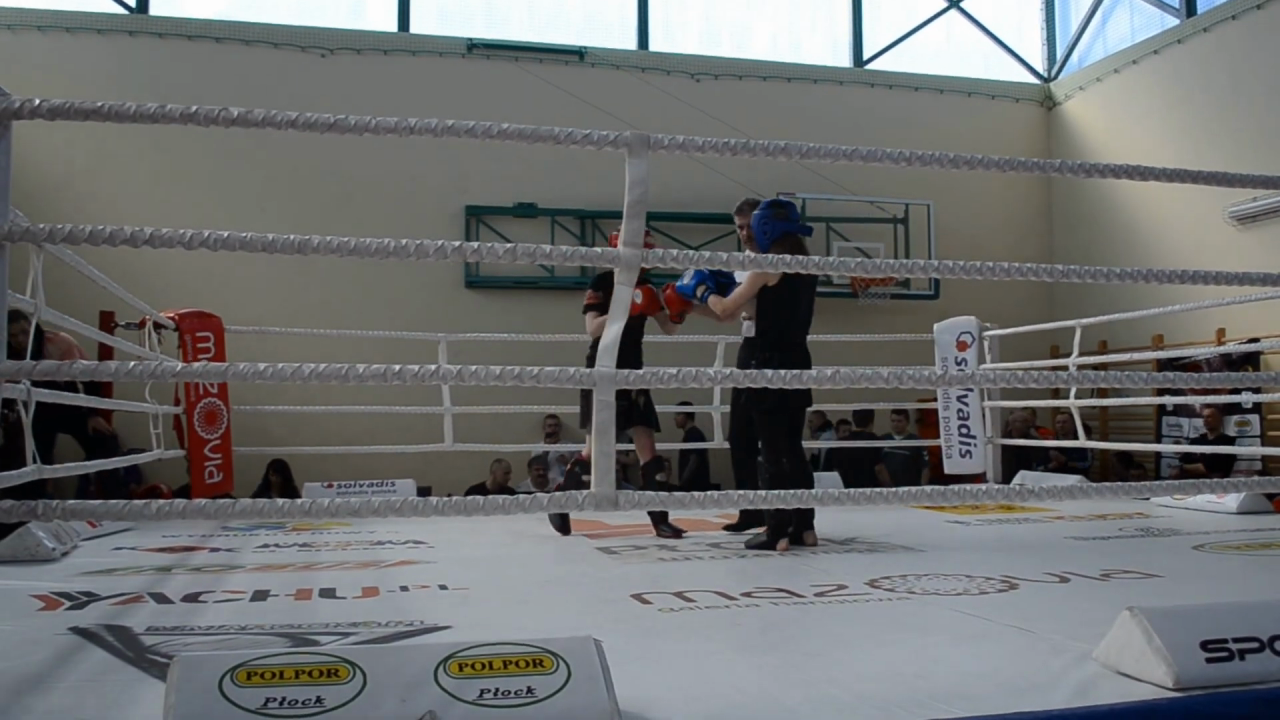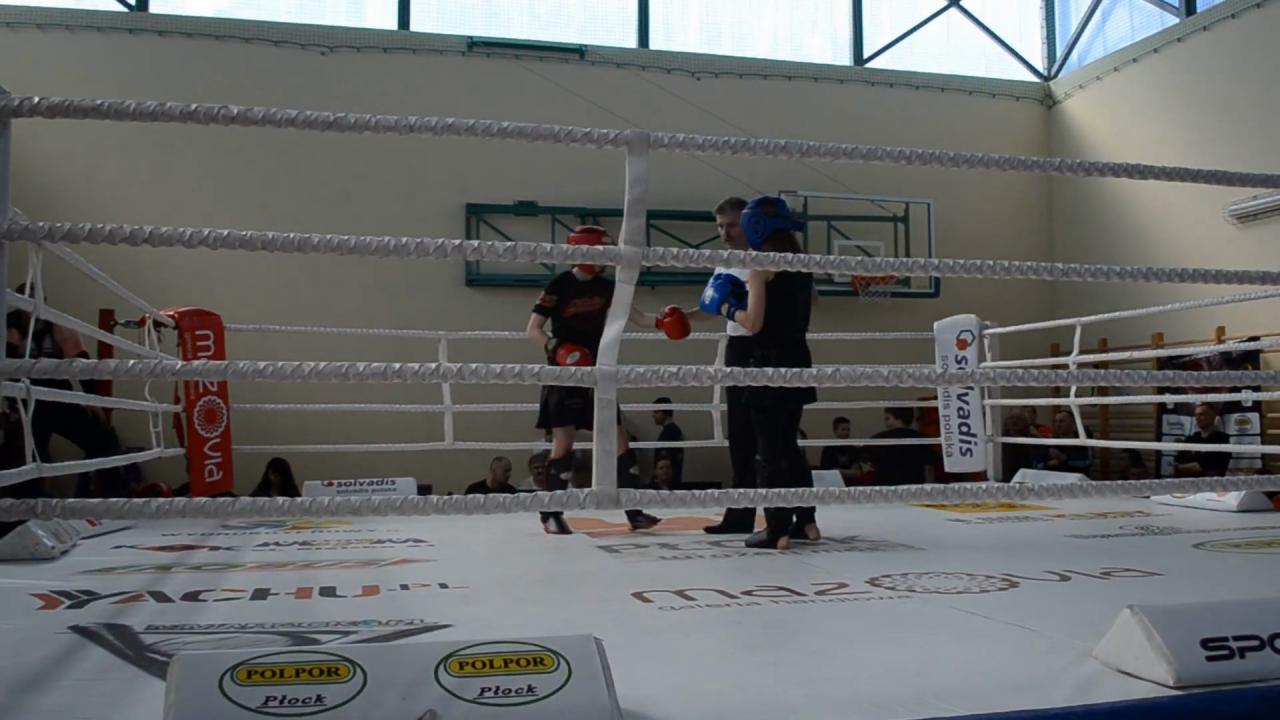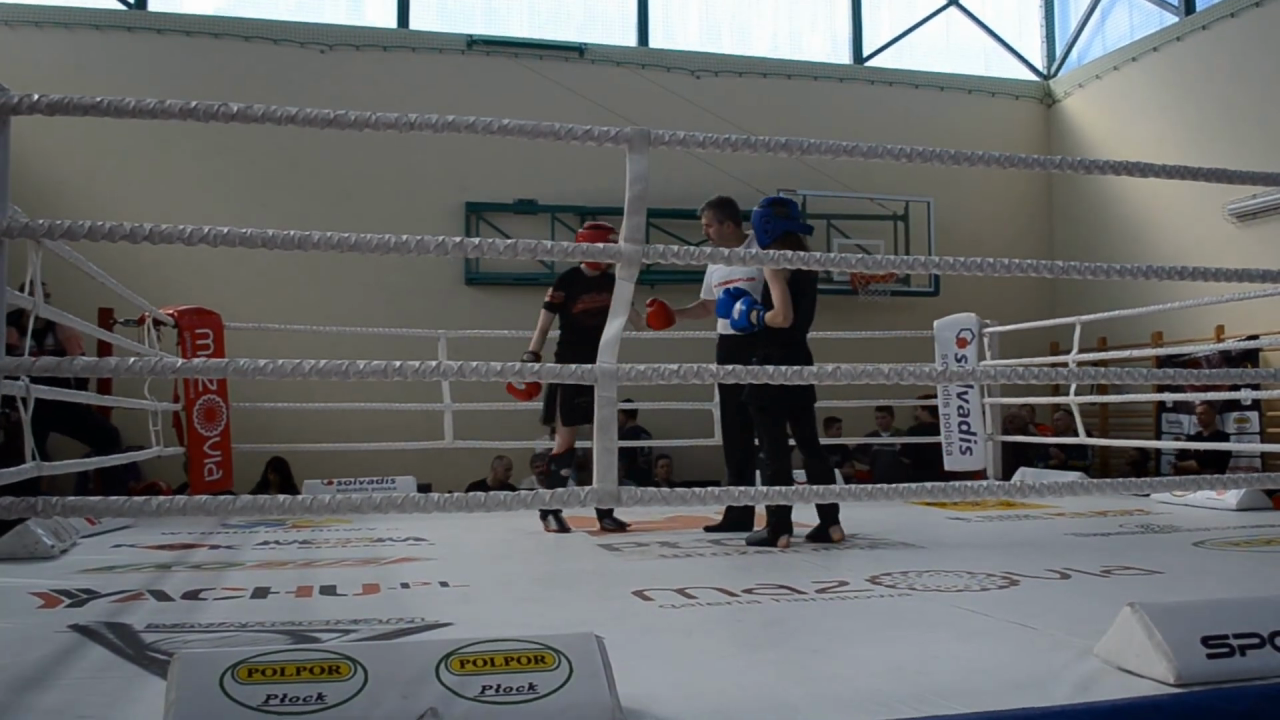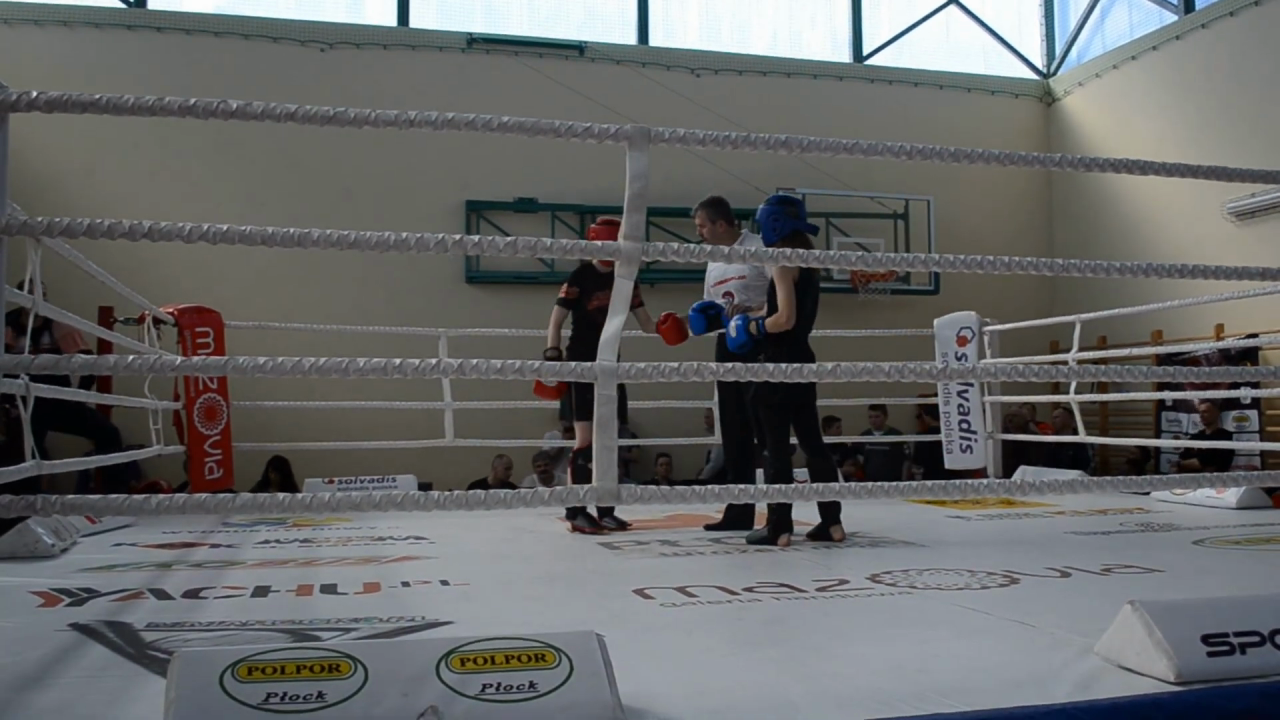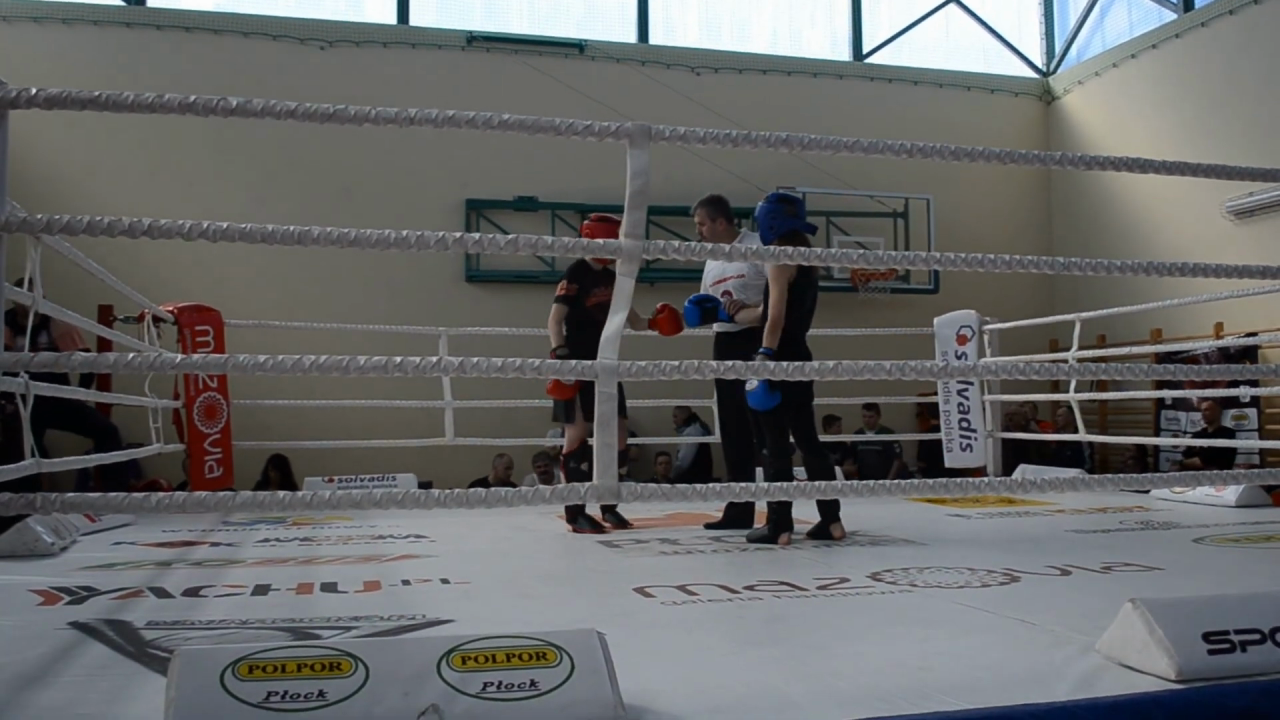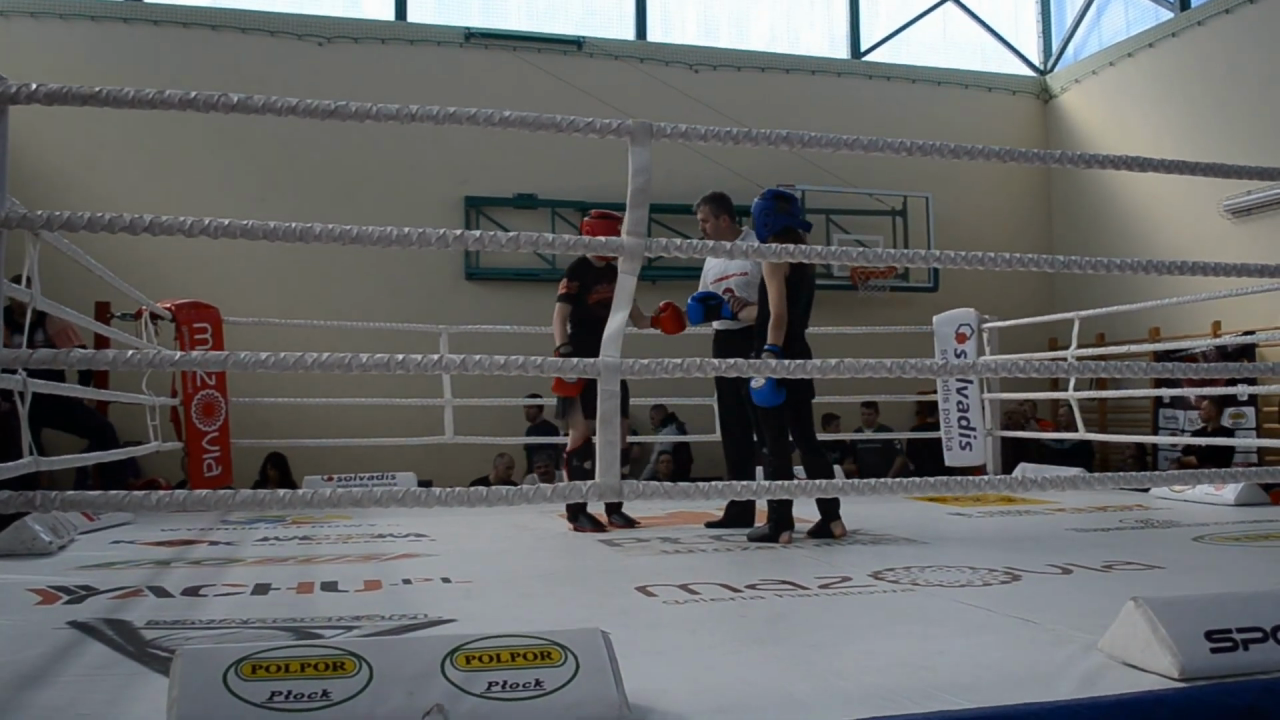
dt=0.4s
person 1, frame 1
left shoulder: (768, 266)
right shoulder: (807, 268)
left elbow: (726, 309)
left wrist: (700, 289)
right wrist: (726, 288)
left hip: (771, 364)
right hip: (798, 363)
left knee: (772, 451)
right knee: (793, 448)
left ankle: (776, 532)
right ankle: (804, 526)
person 1, frame 2
left shoulder: (763, 264)
left elbow: (754, 321)
left wrist: (725, 306)
right wrist: (741, 300)
left hip: (772, 362)
right hip: (798, 359)
left knee: (769, 450)
right knee: (788, 445)
left ankle: (778, 530)
right ankle: (806, 519)
person 1, frame 3
left shoulder: (775, 263)
right shoulder: (805, 265)
left elbow: (782, 317)
left wrist: (754, 316)
right wrist: (758, 311)
left hip: (774, 363)
right hip: (798, 361)
left knee: (774, 450)
right knee: (809, 444)
left ankle: (778, 528)
right ankle: (830, 522)
person 1, frame 4
left shoulder: (784, 262)
right shoulder: (806, 263)
left elbow: (785, 319)
left wrist: (753, 328)
right wrist: (739, 318)
left hip: (780, 363)
right hip: (800, 361)
left knee: (777, 448)
right knee: (812, 442)
left ankle: (778, 527)
right ankle: (831, 522)
person 1, frame 5
left shoulder: (781, 260)
right shoulder: (805, 262)
left elbow: (776, 318)
left wrist: (764, 359)
right wrist: (731, 313)
left hip: (778, 360)
right hip: (797, 360)
left knee: (776, 447)
right knee: (808, 441)
left ankle: (778, 526)
right ankle: (831, 519)
person 1, frame 6
left shoulder: (774, 257)
right shoulder: (801, 259)
left elbow: (779, 315)
left wrist: (768, 356)
right wrist: (729, 310)
left hip: (779, 359)
right hip: (799, 359)
left knee: (776, 447)
right knee: (806, 440)
left ankle: (778, 524)
right ankle: (831, 518)
person 2, frame 1
right shoulder: (739, 266)
right elbow: (727, 313)
right wrist: (692, 307)
right hip: (748, 350)
right knee: (741, 434)
right ankle: (751, 510)
person 2, frame 2
right shoulder: (724, 264)
left elbow: (807, 298)
right wrist: (687, 316)
right hip: (738, 349)
right knee: (740, 433)
right ankle: (741, 513)
person 2, frame 3
right shoulder: (716, 263)
right elbow: (706, 306)
right wrist: (674, 312)
left hip: (760, 345)
right hip: (728, 348)
right knee: (734, 432)
right ankle: (739, 511)
person 2, frame 4
left shoulder: (759, 248)
right shoulder: (715, 261)
left wrist: (751, 311)
right wrist: (688, 320)
left hip: (756, 343)
right hip: (725, 346)
left knee: (764, 428)
right knee: (733, 431)
right ankle: (739, 510)
person 2, frame 5
left shoulder: (758, 248)
right shoulder: (712, 262)
left wrist: (751, 308)
right wrist: (681, 318)
left hip: (755, 342)
right hip: (724, 346)
left knee: (764, 427)
right knee: (733, 432)
right ankle: (740, 508)
person 2, frame 6
left shoulder: (760, 246)
right shoulder: (712, 259)
right elbow: (704, 307)
left wrist: (751, 306)
right wrist: (680, 316)
left hip: (755, 340)
right hip: (724, 343)
right knee: (733, 430)
right ankle: (740, 507)
person 3, frame 1
left shoulder: (645, 286)
right shoulder: (601, 283)
left elbow: (667, 327)
right elbow: (592, 329)
left hip: (632, 373)
left knee: (647, 447)
left ankle: (660, 519)
right ankle: (558, 507)
person 3, frame 2
left shoulder: (606, 286)
right shoulder: (559, 285)
left elbow: (637, 316)
right elbow: (533, 329)
left wrist: (662, 322)
right wrist: (558, 349)
left knee: (619, 440)
right knee: (563, 444)
left ankle: (632, 510)
right ankle: (551, 513)
person 3, frame 3
left shoulder: (613, 283)
right shoulder: (566, 281)
left elbow: (636, 321)
right elbow: (543, 325)
right wrist: (530, 359)
right hip: (570, 367)
right knee: (566, 440)
left ankle: (605, 511)
right ankle: (550, 510)
person 3, frame 4
right shoulder: (579, 276)
left elbow: (645, 320)
right elbow: (556, 321)
left wrist: (662, 328)
right wrist: (552, 356)
right hip: (580, 363)
right knee: (586, 435)
left ankle: (603, 510)
right ankle: (577, 511)
person 3, frame 5
left shoulder: (613, 278)
right shoulder: (575, 273)
left elbow: (633, 321)
right elbow: (555, 319)
left wrist: (655, 322)
right wrist: (560, 355)
right hip: (578, 364)
left knee: (618, 434)
right knee: (577, 435)
left ankle: (609, 505)
right ankle: (575, 513)
person 3, frame 6
left shoulder: (617, 274)
right shoulder: (577, 271)
left elbow: (637, 319)
right elbow: (559, 319)
left wrist: (658, 320)
right wrist: (564, 354)
right hip: (582, 361)
left knee: (617, 433)
right knee: (581, 433)
left ankle: (613, 508)
right ankle: (576, 512)
person 4, frame 1
left shoulder: (59, 343)
right shoulder: (8, 356)
left wrist: (93, 414)
left hip: (69, 407)
right hip: (37, 413)
left knee: (105, 443)
person 4, frame 2
left shoulder: (61, 328)
right shoulder: (10, 331)
left elbow: (82, 361)
left hip: (62, 402)
right hip: (29, 407)
left knee: (104, 439)
left ankle: (117, 499)
person 4, frame 3
left shoulder: (61, 327)
right shoulder: (9, 330)
left wrist: (78, 394)
right wrist: (9, 406)
left hip: (62, 402)
left knee: (107, 435)
left ankle: (118, 497)
person 4, frame 4
left shoulder: (59, 325)
right shoulder: (7, 328)
left wrist: (80, 393)
left hip: (59, 401)
left knee: (108, 433)
left ankle: (118, 495)
person 4, frame 5
left shoulder: (56, 323)
right shoulder: (7, 327)
left wrist: (81, 391)
left hip: (58, 399)
left knee: (106, 431)
left ankle: (117, 494)
person 4, frame 6
left shoulder: (52, 321)
right shoulder: (5, 324)
left wrist: (83, 389)
left hip: (54, 397)
left knee: (103, 430)
left ankle: (116, 492)
